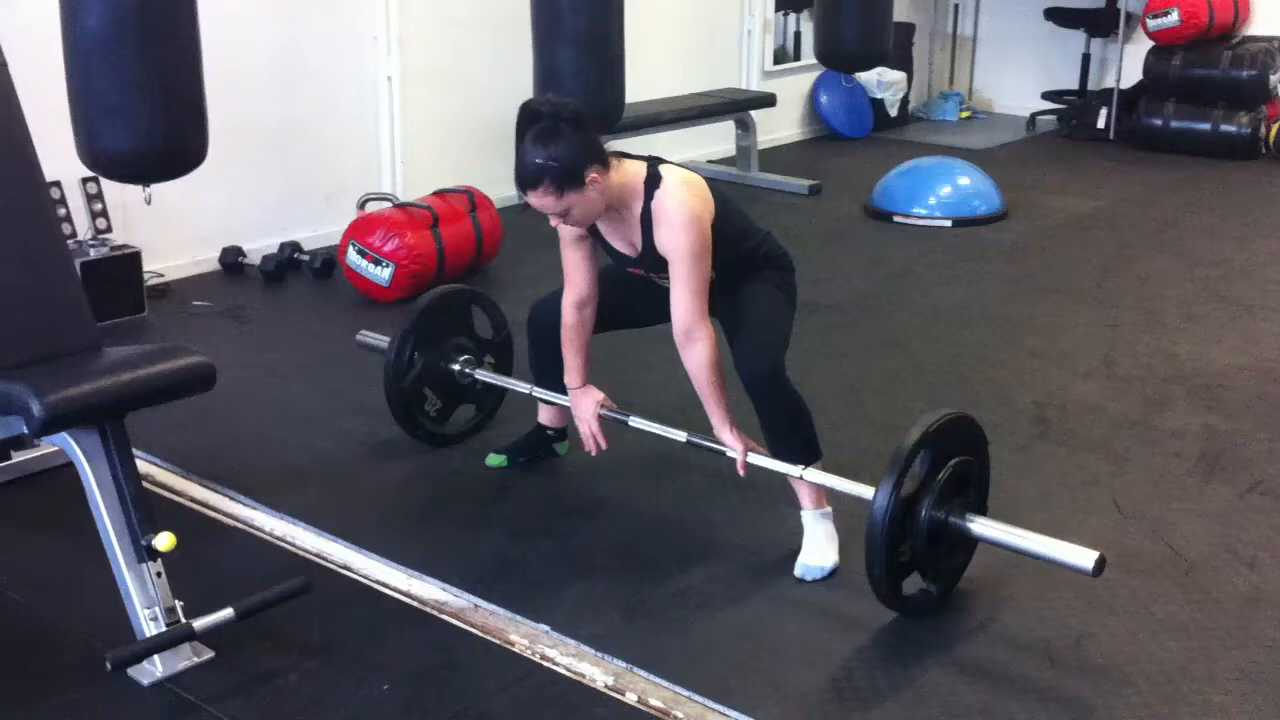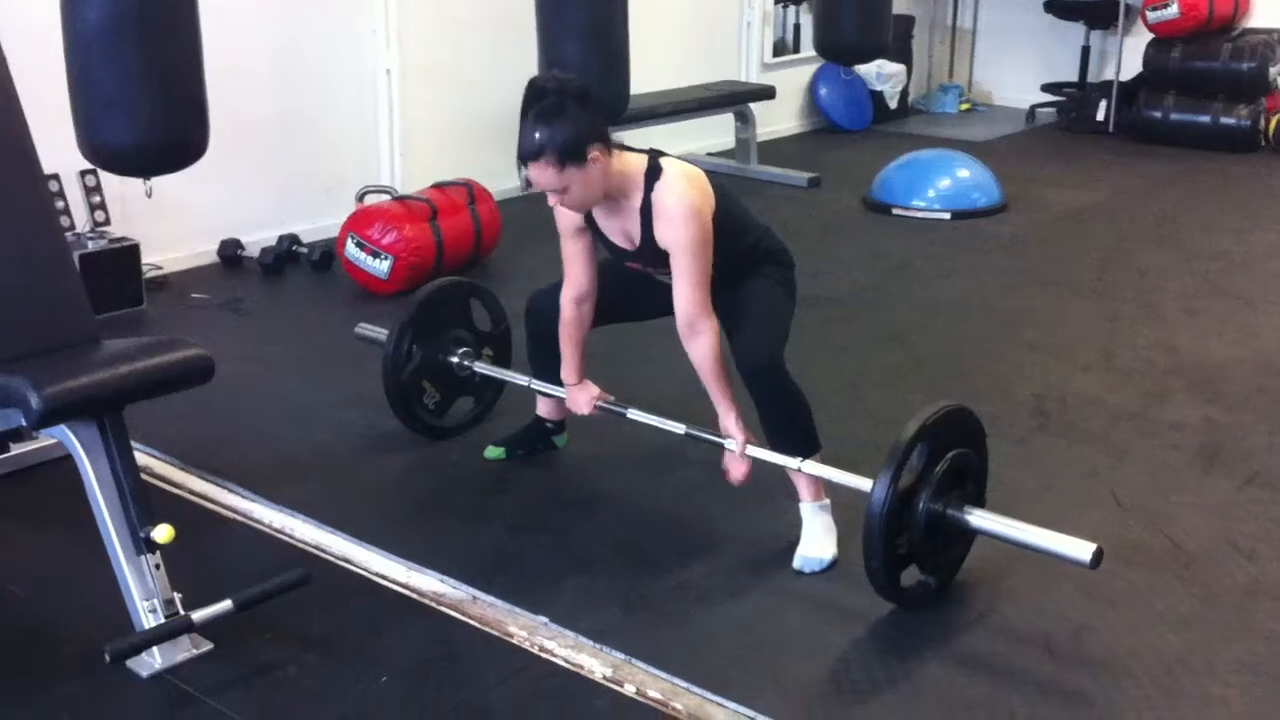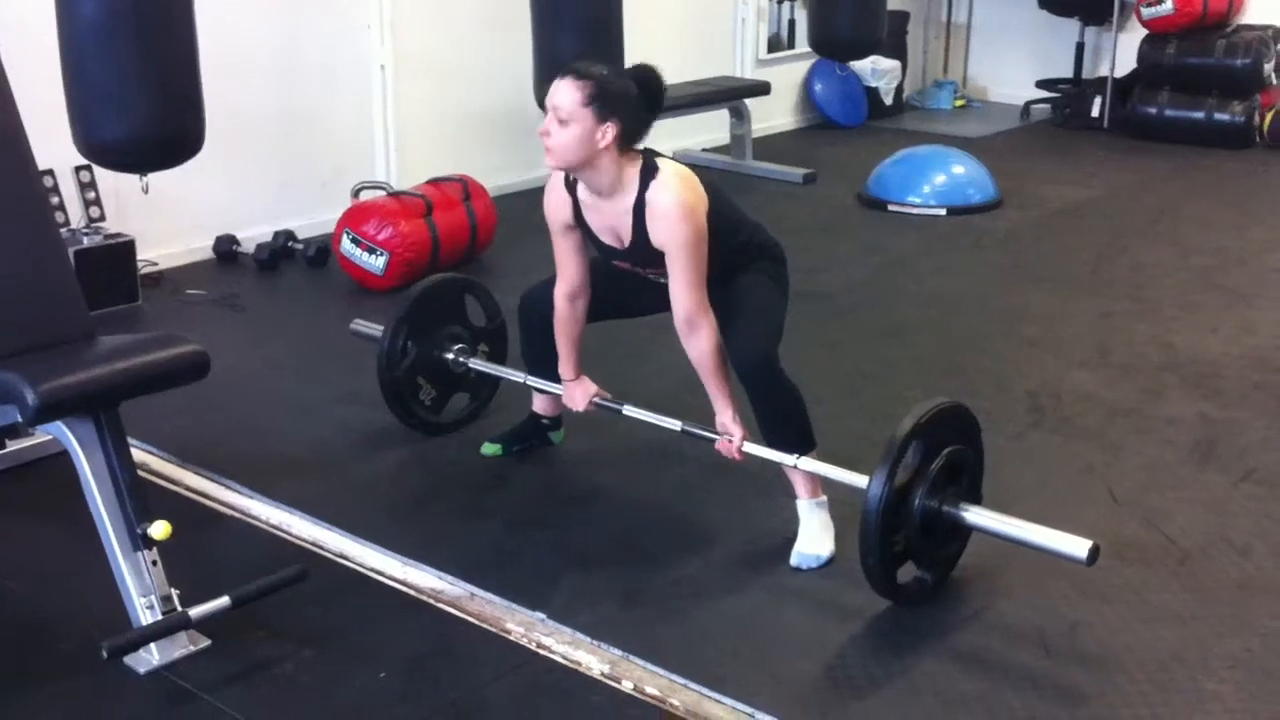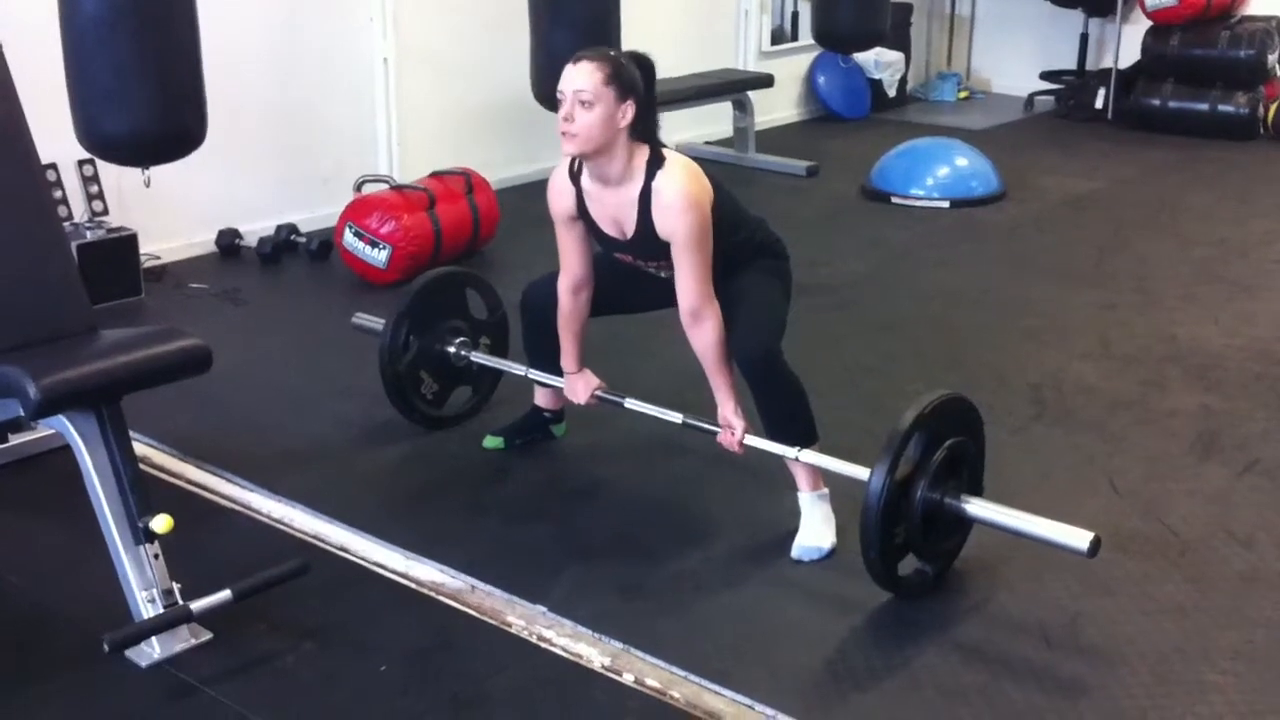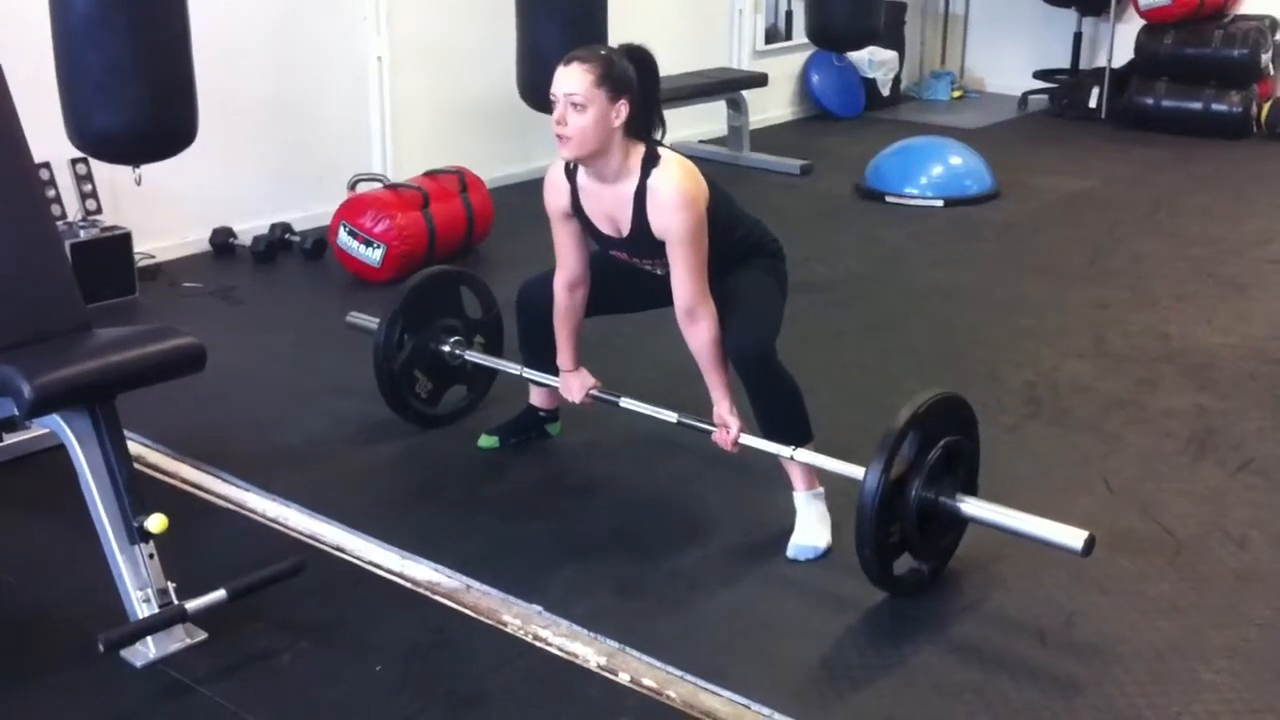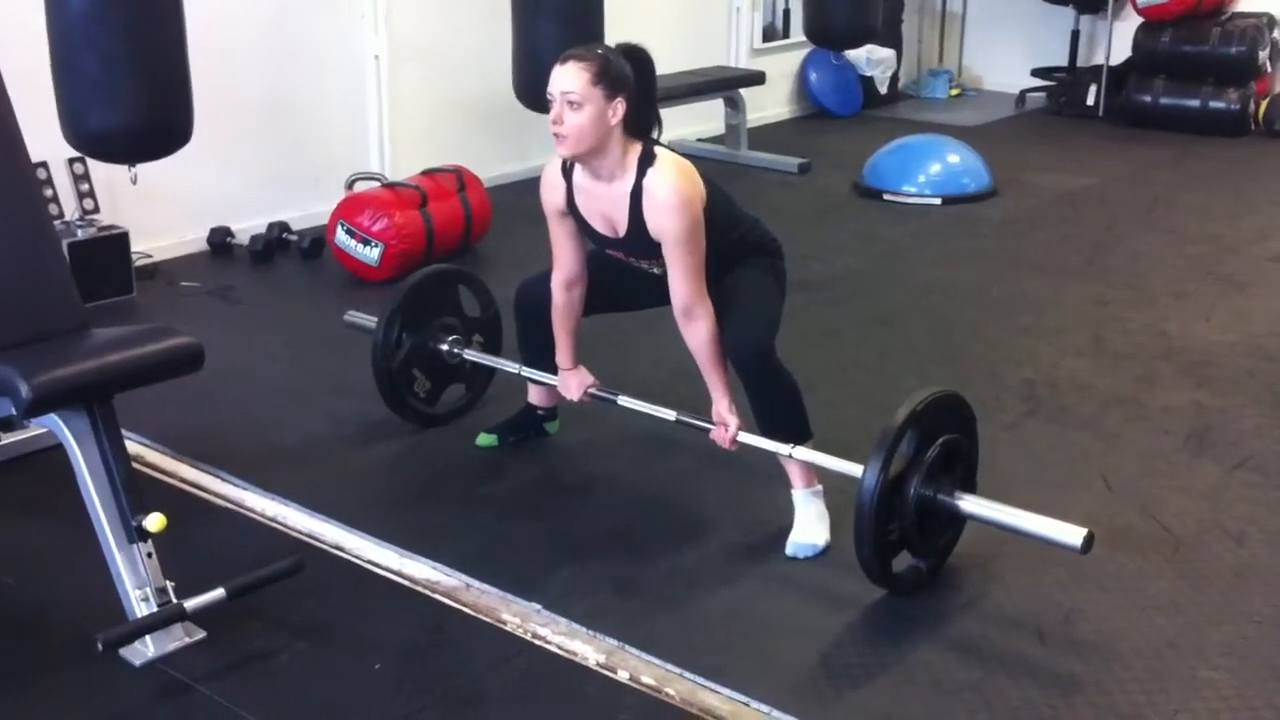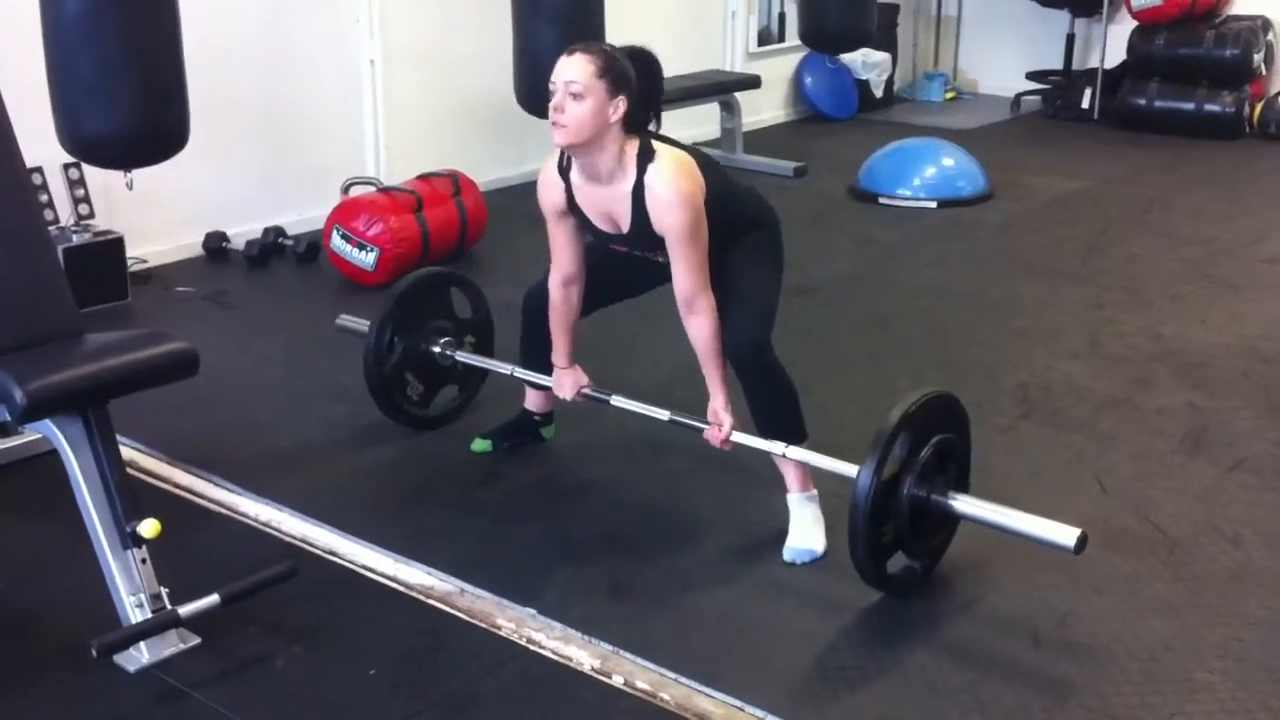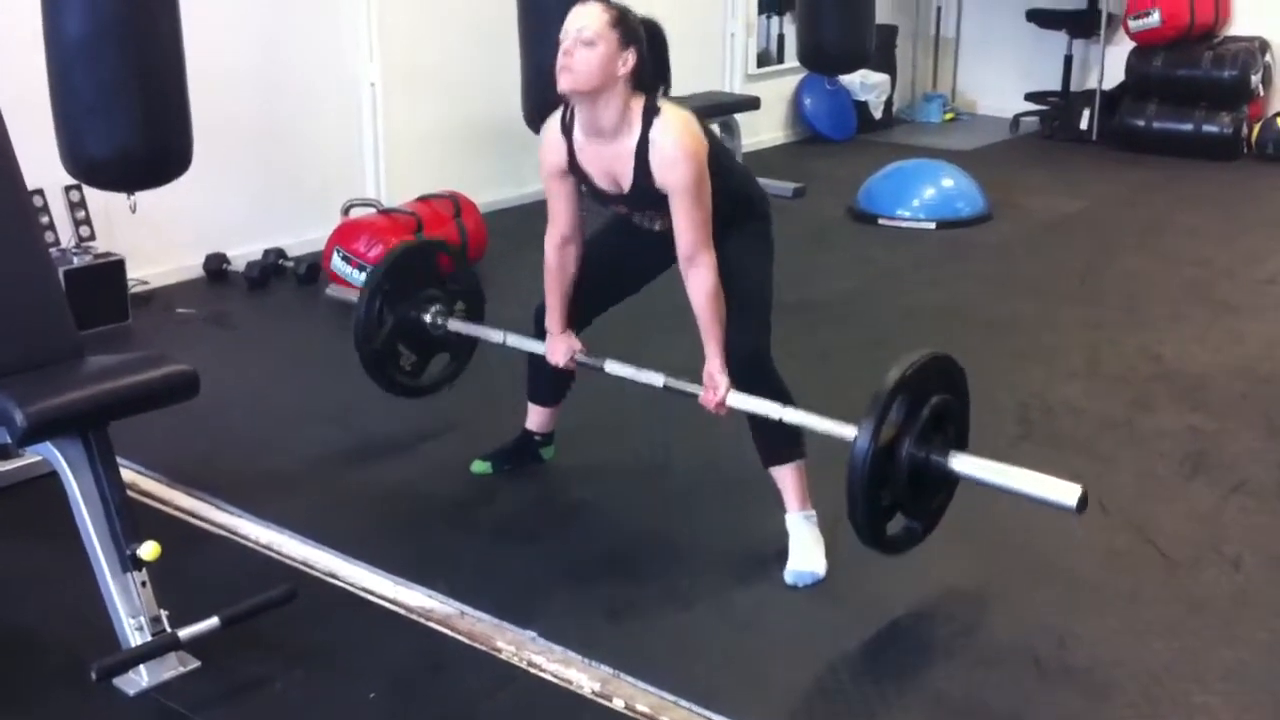
dt=0.4s
person 1, frame 1
left shoulder: (675, 205)
right shoulder: (575, 198)
left elbow: (691, 329)
right elbow: (578, 301)
left wrist: (723, 425)
right wrist: (578, 386)
left hip: (752, 276)
right hip: (658, 274)
left knee: (760, 369)
right knee: (546, 317)
left ankle: (817, 513)
right ankle: (551, 433)
person 1, frame 2
left shoulder: (676, 198)
right shoulder: (573, 198)
left elbow: (695, 321)
right elbow: (578, 295)
left wrist: (728, 415)
right wrist: (573, 379)
left hip: (751, 274)
right hip: (657, 271)
left knee: (757, 362)
right knee: (545, 309)
left ankle: (815, 505)
right ankle: (548, 424)
person 1, frame 3
left shoulder: (668, 198)
right shoulder: (561, 193)
left elbow: (692, 319)
right elbow: (570, 291)
left wrist: (724, 410)
right wrist: (570, 374)
left hip: (744, 270)
right hip: (649, 271)
left knee: (752, 358)
right knee: (538, 305)
left ankle: (812, 502)
right ankle: (544, 421)
person 1, frame 4
left shoulder: (675, 188)
right shoulder: (566, 183)
left elbow: (697, 310)
right elbow: (575, 284)
left wrist: (726, 404)
right wrist: (572, 368)
left hip: (746, 267)
right hip: (652, 267)
left knee: (755, 352)
right knee: (540, 299)
left ankle: (814, 495)
right ankle: (546, 414)
person 1, frame 5
left shoulder: (670, 187)
right shoulder: (562, 180)
left elbow: (694, 309)
right elbow: (571, 281)
left wrist: (722, 403)
right wrist: (568, 366)
left hip: (742, 267)
right hip: (649, 267)
left knee: (749, 350)
right knee: (536, 298)
left ankle: (809, 494)
right ankle: (541, 414)
person 1, frame 6
left shoulder: (666, 187)
right shoulder: (558, 178)
left elbow: (691, 308)
right elbow: (568, 280)
left wrist: (721, 401)
right wrist: (567, 365)
left hip: (740, 266)
right hip: (646, 266)
left knee: (749, 349)
right knee: (533, 297)
left ankle: (808, 493)
right ankle: (539, 412)
person 1, frame 7
left shoulder: (667, 181)
right shoulder: (556, 178)
left elbow: (694, 302)
right elbow: (566, 278)
left wrist: (717, 398)
right wrist: (562, 362)
left hip: (741, 239)
right hip: (641, 246)
left knee: (746, 347)
right knee: (540, 303)
left ankle: (803, 497)
right ankle: (534, 418)
person 1, frame 8
left shoulder: (671, 135)
right shoulder: (561, 133)
left elbow: (698, 254)
right elbow: (562, 239)
left wrist: (714, 364)
right wrist: (556, 326)
left hip: (732, 225)
right hip: (642, 225)
left knee: (746, 356)
right knee: (553, 320)
left ankle: (802, 519)
right ankle: (535, 439)
